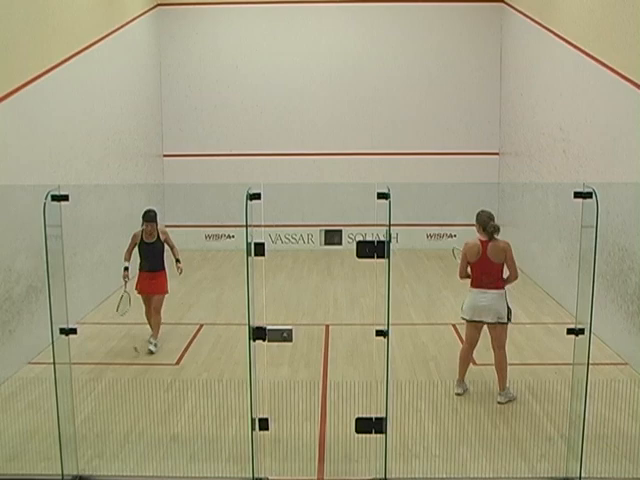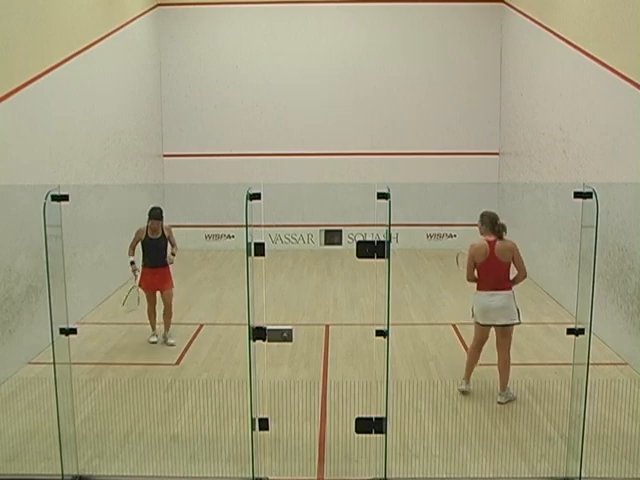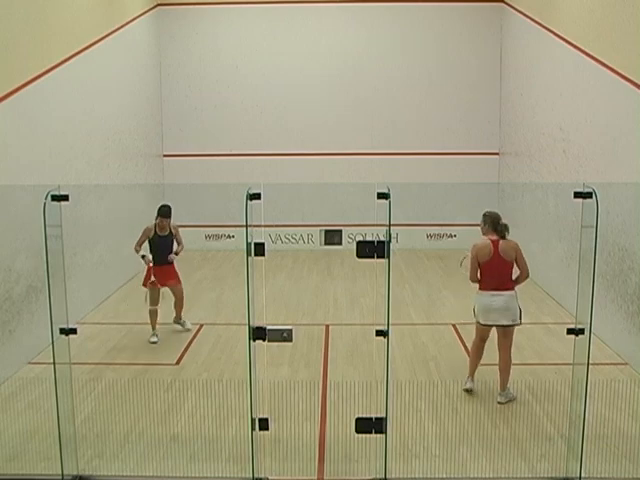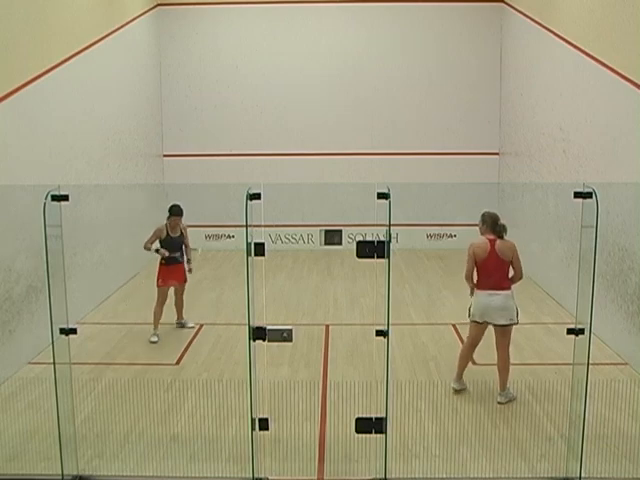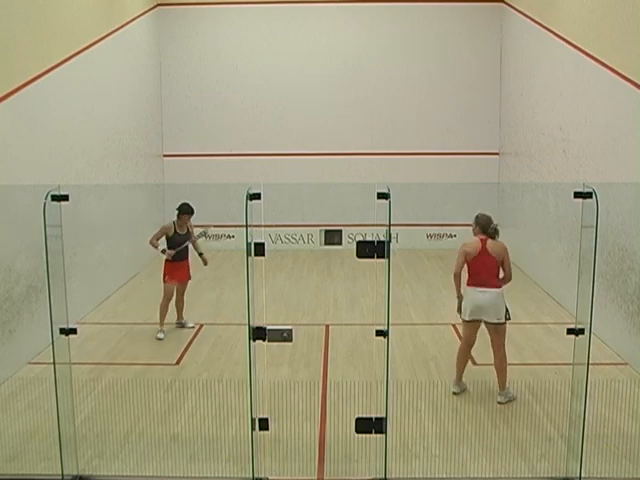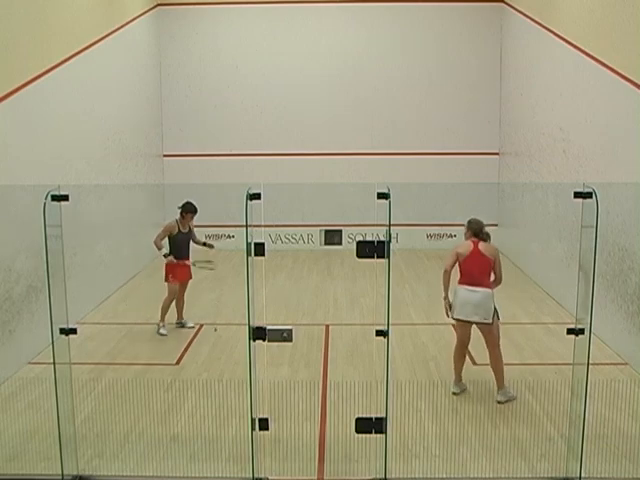
dt=0.2s
person 1, frame 1
left shoulder: (469, 246)
right shoulder: (503, 246)
left elbow: (462, 274)
right elbow: (514, 275)
left hip: (475, 297)
right hip: (496, 299)
left knee: (469, 343)
right knee: (499, 348)
left ankle: (460, 384)
right ankle: (503, 392)
person 1, frame 2
left shoulder: (475, 247)
right shoulder: (510, 246)
left elbow: (469, 278)
right elbow: (522, 273)
left hip: (482, 299)
right hip: (504, 300)
left knee: (477, 343)
right knee: (504, 349)
left ankle: (465, 381)
right ankle: (503, 392)
person 1, frame 3
left shoulder: (478, 247)
right shoulder: (513, 246)
left elbow: (473, 278)
right elbow: (525, 274)
left hip: (485, 299)
right hip: (507, 300)
left knee: (479, 341)
right knee: (505, 349)
left ankle: (470, 379)
right ankle: (503, 392)
person 1, frame 4
left shoulder: (475, 246)
right shoulder: (510, 246)
left elbow: (468, 275)
right elbow: (519, 275)
left hip: (482, 299)
right hip: (504, 299)
left knee: (471, 342)
right knee: (503, 348)
left ankle: (458, 380)
right ankle: (503, 392)
person 1, frame 5
left shoulder: (467, 246)
right shoulder: (501, 247)
left elbow: (457, 272)
right elbow: (508, 277)
left wrist: (459, 295)
left hip: (472, 296)
right hip: (494, 298)
left knee: (466, 343)
right knee: (499, 348)
left ankle: (457, 383)
right ankle: (503, 392)
person 1, frame 6
left shoulder: (460, 248)
right shoulder: (493, 249)
left elbow: (447, 270)
right elbow: (498, 279)
left wrist: (446, 296)
left hip: (462, 295)
right hip: (483, 298)
left knee: (461, 343)
right knee: (494, 346)
left ankle: (457, 383)
right ankle: (502, 391)
person 2, frame 1
left shoulder: (163, 233)
right shoulder: (137, 235)
left elbow: (173, 247)
right elbow: (128, 252)
left wrist: (178, 261)
right wrist: (126, 268)
left hip: (160, 275)
right hip: (144, 275)
left knee: (157, 309)
right knee: (148, 307)
left ankle: (154, 341)
right ankle: (153, 332)
person 2, frame 2
left shoulder: (167, 230)
right shoulder: (141, 232)
left elbow: (174, 246)
right elbow: (131, 248)
left wrist: (172, 255)
right wrist: (133, 263)
left hip: (164, 271)
right hip: (148, 272)
left knee: (168, 304)
right knee: (151, 304)
left ankle: (167, 334)
right ankle: (153, 332)
person 2, frame 3
left shoulder: (173, 228)
right shoulder: (149, 230)
left elbow: (181, 244)
right elbow: (137, 247)
left wrist: (175, 253)
right wrist: (143, 256)
left hip: (169, 268)
right hip: (154, 269)
left knee: (179, 296)
right knee: (154, 302)
left ankle: (179, 319)
right ankle: (154, 332)
person 2, frame 4
left shoulder: (183, 228)
right shoulder: (161, 230)
left elbow: (186, 245)
right elbow: (146, 245)
left wrist: (189, 262)
right wrist: (157, 251)
left hip: (180, 267)
right hip: (166, 268)
left knee: (180, 295)
right knee: (161, 300)
left ankle: (180, 319)
right ankle: (155, 332)
person 2, frame 5
left shoulder: (189, 226)
right shoulder: (168, 227)
left elbow: (193, 241)
right elbow: (152, 240)
left wrist: (201, 254)
right wrist: (164, 251)
left hip: (184, 264)
right hip: (172, 265)
left knee: (181, 294)
right knee: (167, 296)
left ankle: (180, 320)
right ankle: (161, 328)
person 2, frame 6
left shoulder: (190, 225)
right shoulder: (171, 226)
left elbow: (194, 238)
right elbow: (157, 241)
left wrist: (204, 244)
right wrist: (166, 255)
left hip: (185, 263)
right hip: (174, 264)
left knee: (181, 294)
right knee: (172, 295)
left ankle: (180, 320)
right ankle: (161, 323)
